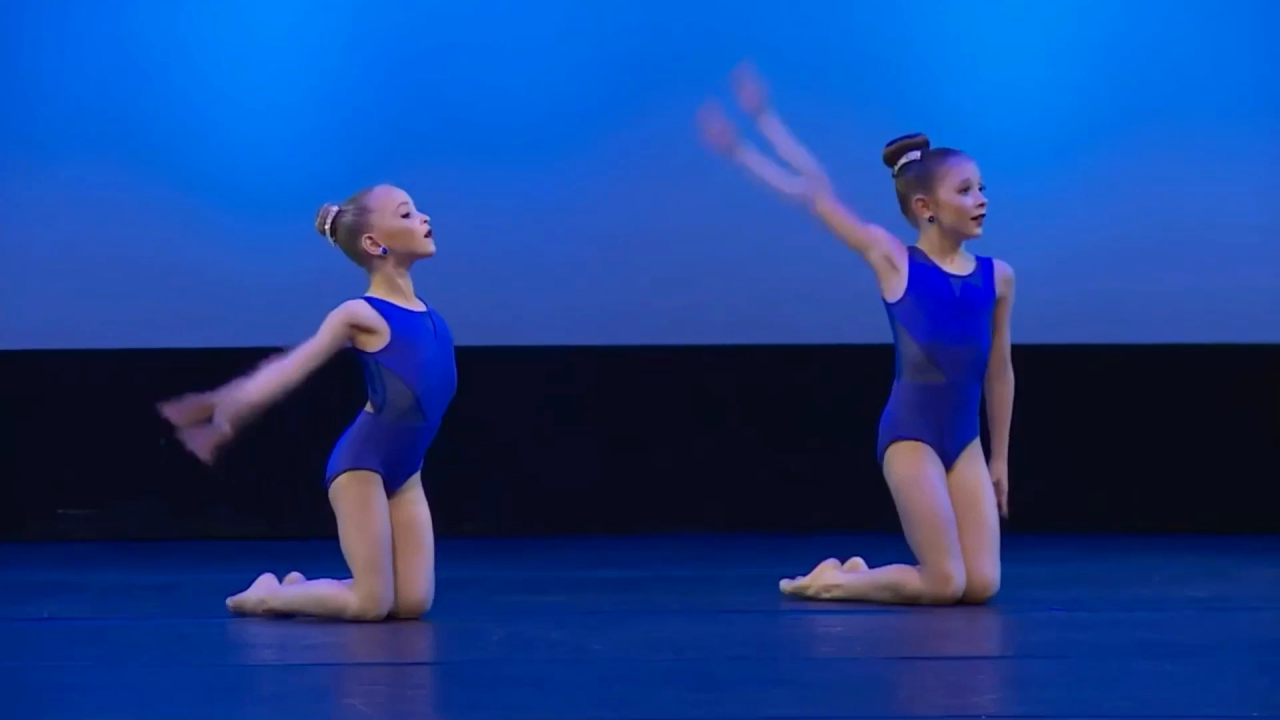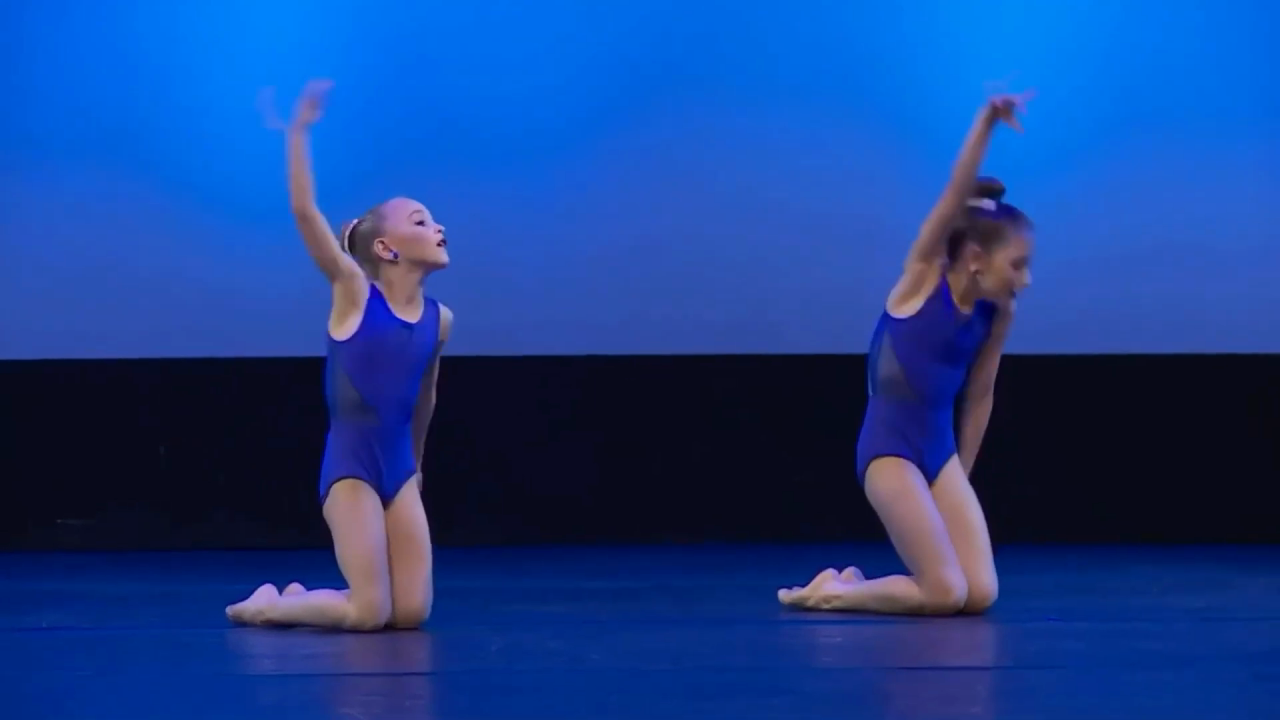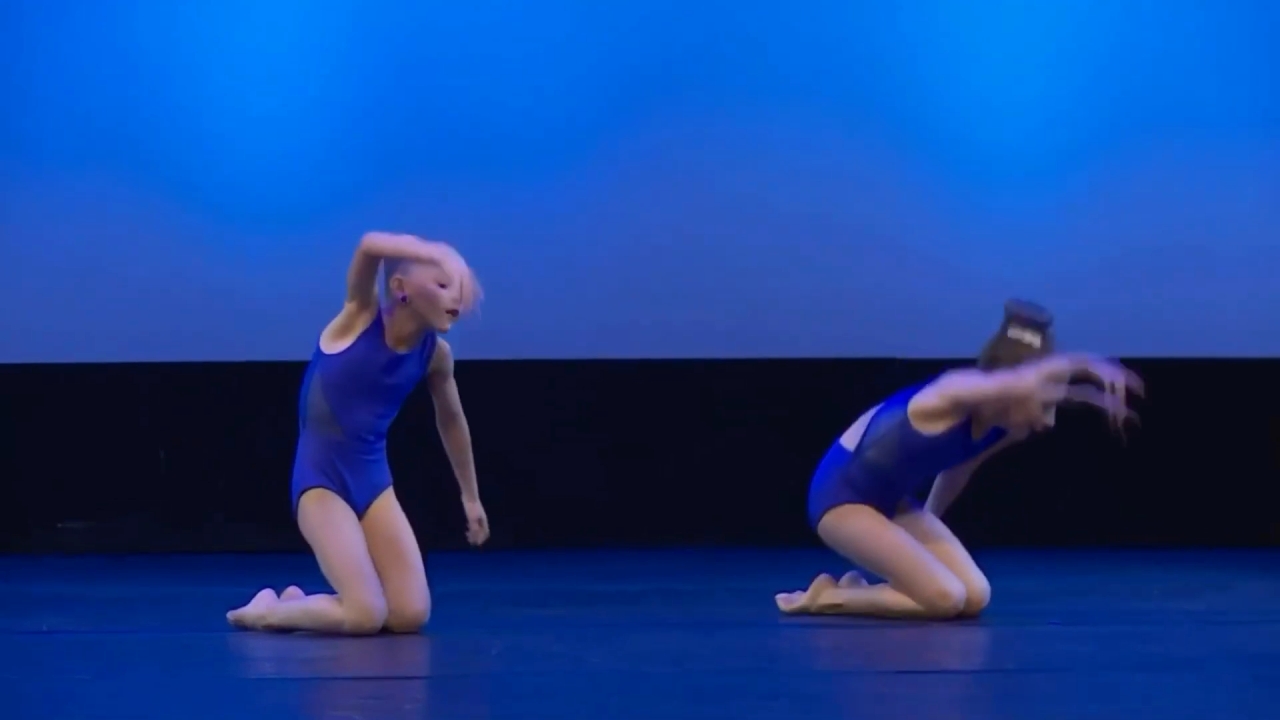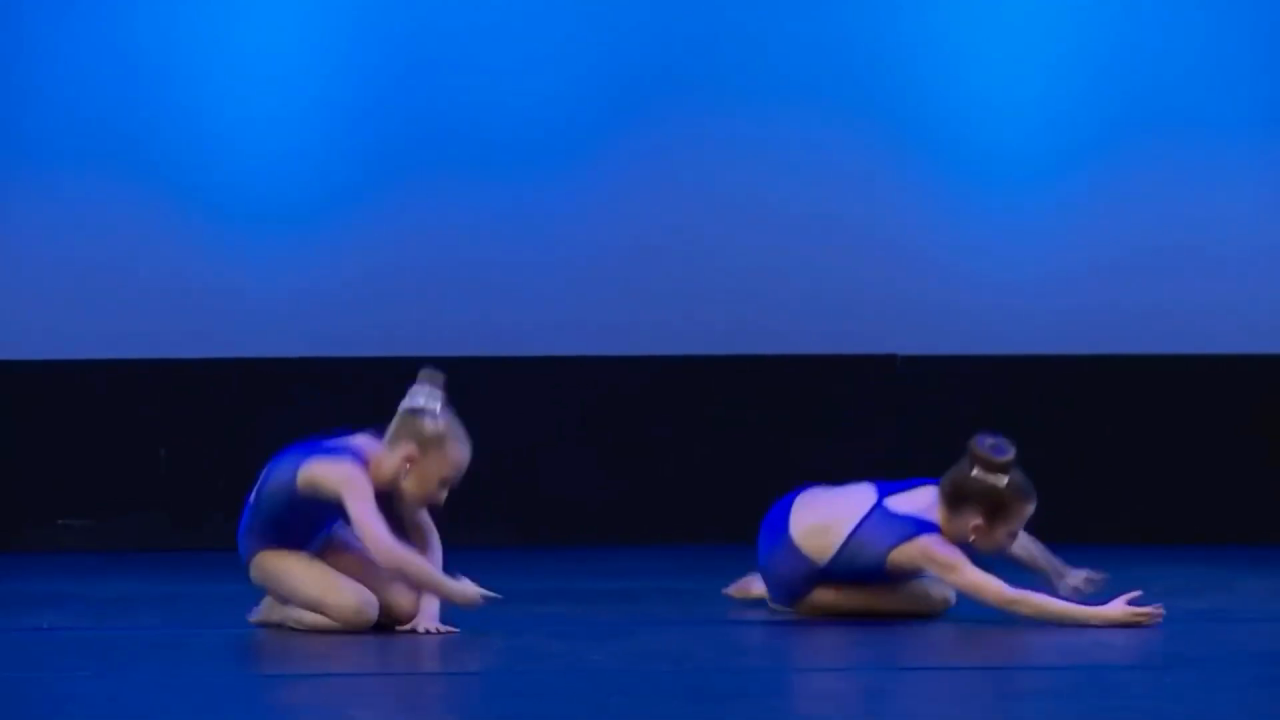
dt=0.7s
person 1, frame 1
left shoulder: (997, 276)
right shoulder: (893, 259)
left elbow: (999, 372)
right elbow: (818, 193)
left wrist: (999, 460)
right wrist: (761, 118)
left hip: (965, 441)
right hip: (910, 433)
left knee: (982, 585)
right knee: (946, 586)
left ankle: (859, 570)
right ankle: (831, 579)
person 1, frame 2
left shoulder: (998, 315)
right shoulder: (923, 278)
left elbow: (979, 398)
right elbow: (955, 196)
left wrist: (962, 473)
right wrist: (986, 123)
left hip: (940, 454)
right hip: (888, 449)
left knee: (980, 594)
right knee: (946, 595)
left ankle: (856, 585)
right ankle: (830, 592)
person 1, frame 3
left shoulder: (1005, 428)
right shoulder: (953, 393)
right elbow: (1025, 380)
right wrist: (1089, 367)
left hip: (892, 500)
right hip: (841, 496)
left knee: (976, 596)
right knee: (947, 598)
left ankle: (859, 589)
right ankle: (829, 597)
person 1, frame 4
left shoulder: (941, 495)
right shoulder: (929, 547)
left elbow: (1014, 535)
right elbow: (1011, 599)
left wrist: (1062, 573)
right wrist: (1099, 615)
left hip: (793, 512)
right hip: (791, 572)
right knee: (936, 598)
person 2, frame 1
left shoulder: (422, 311)
right shoulder: (363, 312)
right elbow: (289, 367)
right wrist: (226, 410)
left hip: (405, 471)
right hip: (361, 465)
left knee: (413, 604)
right knee: (372, 605)
left ankle: (300, 585)
right ankle: (268, 595)
person 2, frame 2
left shoulder: (439, 320)
right shoulder: (355, 294)
right elbow: (304, 210)
right wrist: (298, 130)
left hip: (399, 471)
right hip: (349, 468)
left knee: (411, 612)
right knee: (370, 613)
left ankle: (300, 598)
right ankle: (267, 605)
person 2, frame 3
left shoulder: (435, 354)
right shoulder: (360, 317)
left elbow: (451, 421)
right elbow: (369, 246)
left wrist: (471, 497)
right wrist: (442, 256)
left hip: (374, 478)
right hip: (321, 477)
left knee: (411, 616)
right knee: (366, 617)
left ankle: (298, 602)
right ankle: (265, 610)
person 2, frame 4
right shoulder: (351, 476)
left elbow: (426, 539)
right elbow: (388, 555)
left wrist: (428, 604)
right wrist: (452, 590)
left hip: (316, 531)
right hip: (268, 546)
left knee: (404, 609)
right knee: (361, 612)
left ankle: (298, 599)
right ankle: (280, 610)
